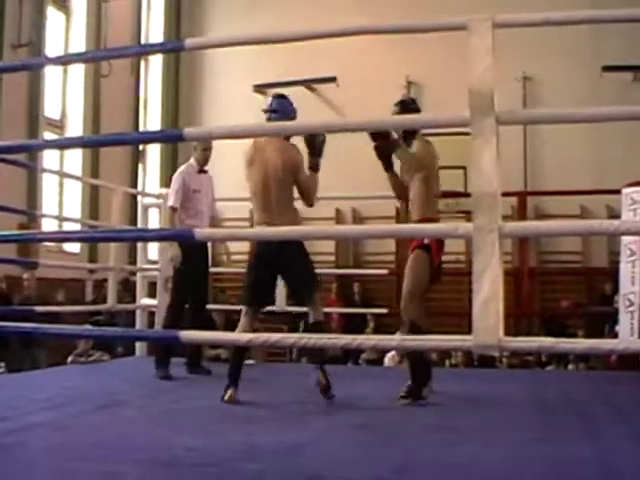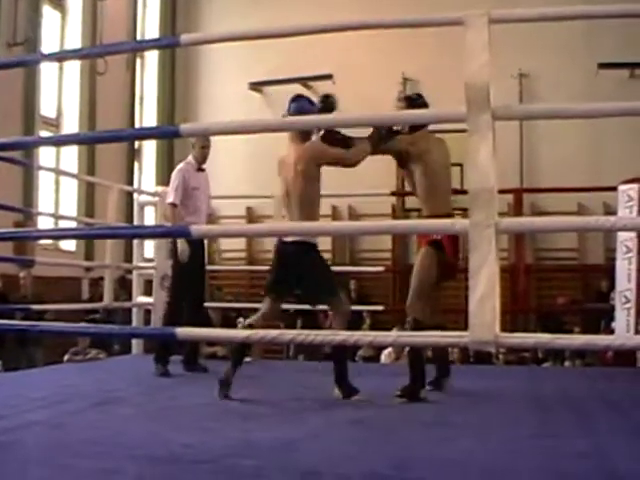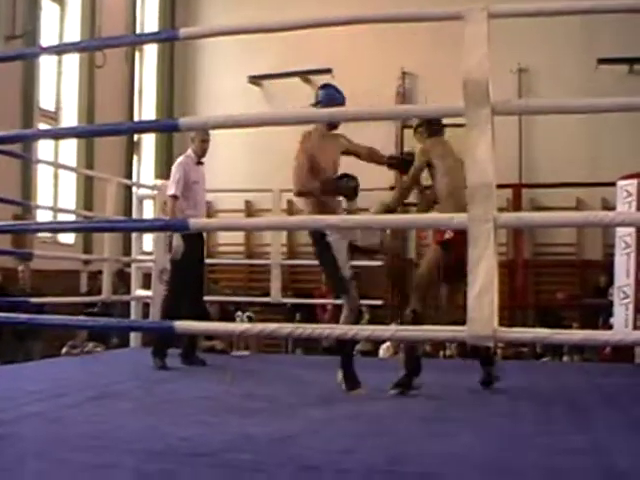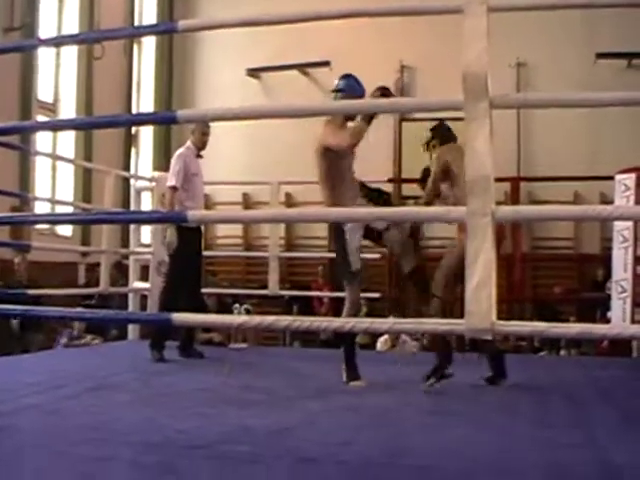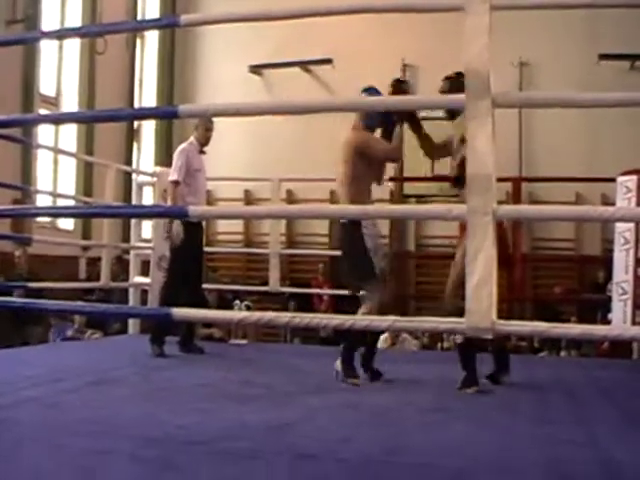
dt=0.2s
person 1, frame 1
left shoulder: (251, 151)
right shoulder: (290, 150)
right elbow: (310, 199)
right wrist: (315, 163)
left hip: (262, 242)
right hip: (289, 240)
left knee: (249, 313)
right knee: (314, 303)
left ankle: (232, 385)
right ankle: (320, 368)
person 1, frame 2
left shoulder: (286, 155)
right shoulder: (312, 150)
right elbow: (353, 158)
right wrist: (375, 138)
left hip: (284, 244)
right hip: (304, 246)
left knee: (267, 310)
right knee: (340, 308)
left ankle: (231, 371)
right ankle: (342, 382)
person 1, frame 3
left shoulder: (335, 140)
right shoulder: (308, 142)
left elbow: (364, 152)
right elbow: (299, 187)
left wrist: (395, 162)
right wrist: (330, 187)
left hip: (338, 224)
right hip: (324, 230)
right knee: (352, 301)
right ankle: (347, 372)
person 1, frame 4
left shoulder: (345, 129)
right shoulder: (330, 129)
right elbow: (347, 144)
right wrist: (369, 114)
left hip: (358, 207)
right hip: (343, 219)
left knee: (400, 234)
right knee: (353, 293)
left ankle: (423, 289)
right ankle: (349, 367)
person 1, frame 5
left shoulder: (362, 139)
right shoulder: (360, 138)
left elbow: (377, 175)
right elbow: (395, 155)
right wrist: (398, 122)
left hip: (366, 221)
right hip: (354, 225)
left knee: (383, 293)
right knee: (375, 294)
left ankle: (367, 361)
right ankle: (346, 360)
person 2, frame 1
left shoulder: (421, 145)
right shoulder: (411, 149)
left elbow: (415, 166)
right elbow: (403, 193)
left wrist: (393, 145)
right wrist: (387, 163)
left hip: (427, 233)
right hip: (419, 234)
left knee: (409, 305)
right knee: (415, 305)
left ankle: (418, 382)
right ankle: (423, 376)
person 2, frame 2
left shoulder: (416, 140)
right shoulder: (436, 144)
left elbow: (374, 147)
right wrist: (403, 161)
left hip: (437, 230)
right hip: (440, 229)
left knee: (415, 304)
right knee: (427, 302)
left ankle: (416, 382)
right ankle: (441, 370)
person 2, frame 3
left shoulder: (429, 147)
right shoulder: (449, 153)
left elbow: (406, 185)
left wrist: (385, 208)
left hip: (450, 229)
right hip: (463, 229)
left knee: (416, 295)
left ankle: (410, 372)
right ankle: (488, 368)
person 2, frame 4
left shoulder: (443, 154)
right shoulder: (464, 156)
left elbow: (429, 196)
left knee: (440, 284)
left ankle: (442, 359)
right ankle: (498, 368)
person 2, frame 5
left shoulder: (466, 125)
right shoulder: (459, 127)
right elbow: (434, 150)
left knee: (454, 294)
left ankle: (471, 371)
right ankle: (500, 365)
person 3, frame 1
left shoulder: (208, 178)
right shoulder: (183, 174)
right elbow: (172, 210)
left wrist: (222, 242)
right wrist: (173, 244)
left hip: (201, 245)
right hip: (186, 243)
left knee: (199, 302)
right knee: (178, 301)
left ankle: (194, 360)
right ankle: (162, 362)
person 3, frame 2
left shoulder: (204, 176)
right shoulder: (182, 171)
right elbow: (172, 207)
right wrist: (180, 239)
left hip: (198, 242)
right hip: (185, 241)
left knee: (196, 300)
right knee: (177, 298)
left ankle: (191, 357)
right ankle: (161, 358)
person 3, frame 3
left shoulder: (201, 169)
right shoulder: (182, 164)
right elbow: (172, 200)
left wrist: (206, 234)
right wrist: (175, 235)
left hip: (196, 235)
right hip: (183, 235)
left knee: (195, 294)
right knee: (176, 292)
left ankle: (189, 351)
right ankle: (159, 351)
person 3, frame 4
left shoulder: (197, 160)
right shoulder: (182, 156)
right elbow: (171, 192)
right wrist: (170, 228)
left hip: (195, 228)
right hip: (182, 226)
left knee: (193, 286)
right knee: (173, 284)
left ankle: (187, 343)
right ankle: (157, 344)
person 3, frame 5
left shoulder: (200, 156)
right shoulder: (184, 151)
right elbow: (173, 186)
right wrist: (175, 221)
left hip: (196, 223)
right hip: (184, 222)
left knee: (194, 282)
right knee: (175, 279)
left ankle: (187, 339)
right ankle: (157, 338)
